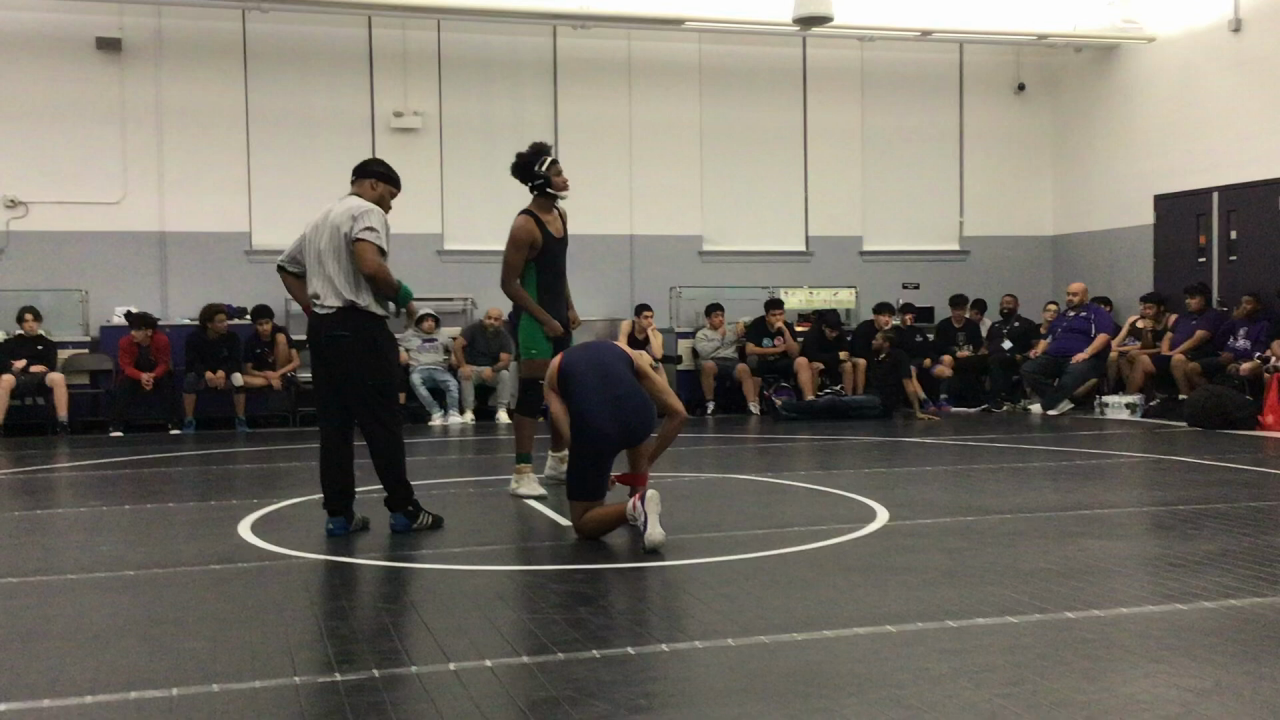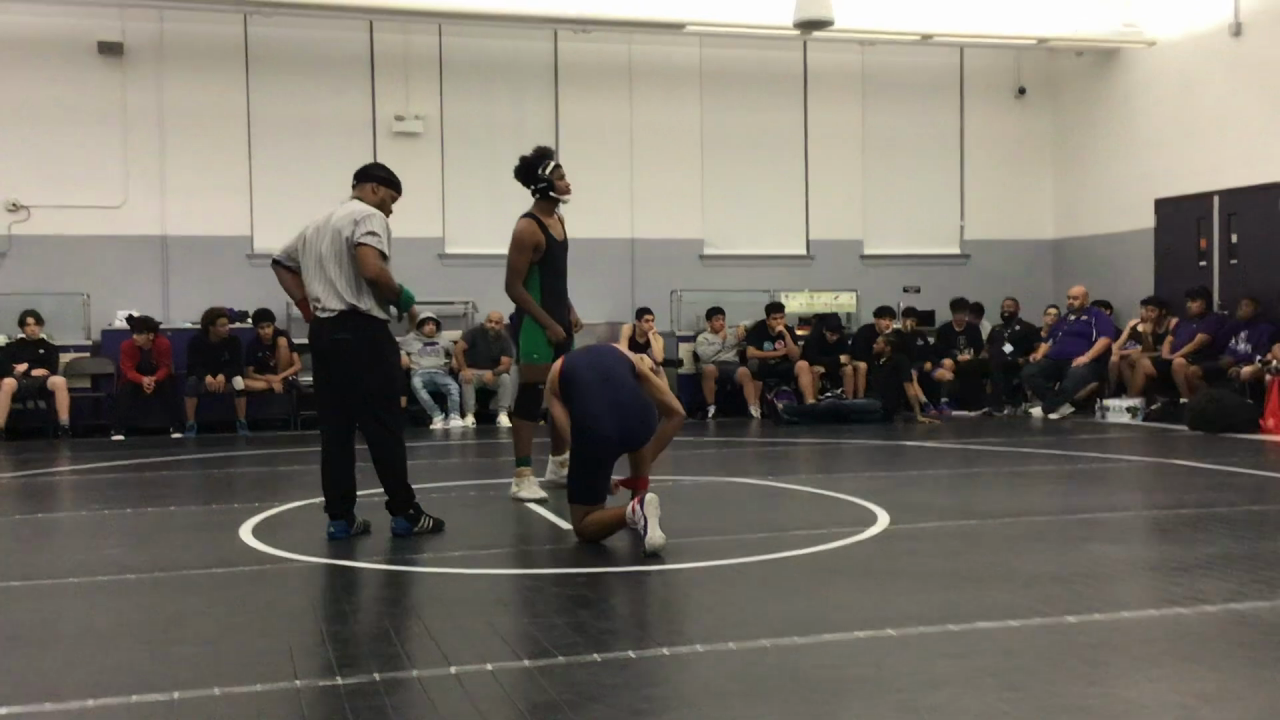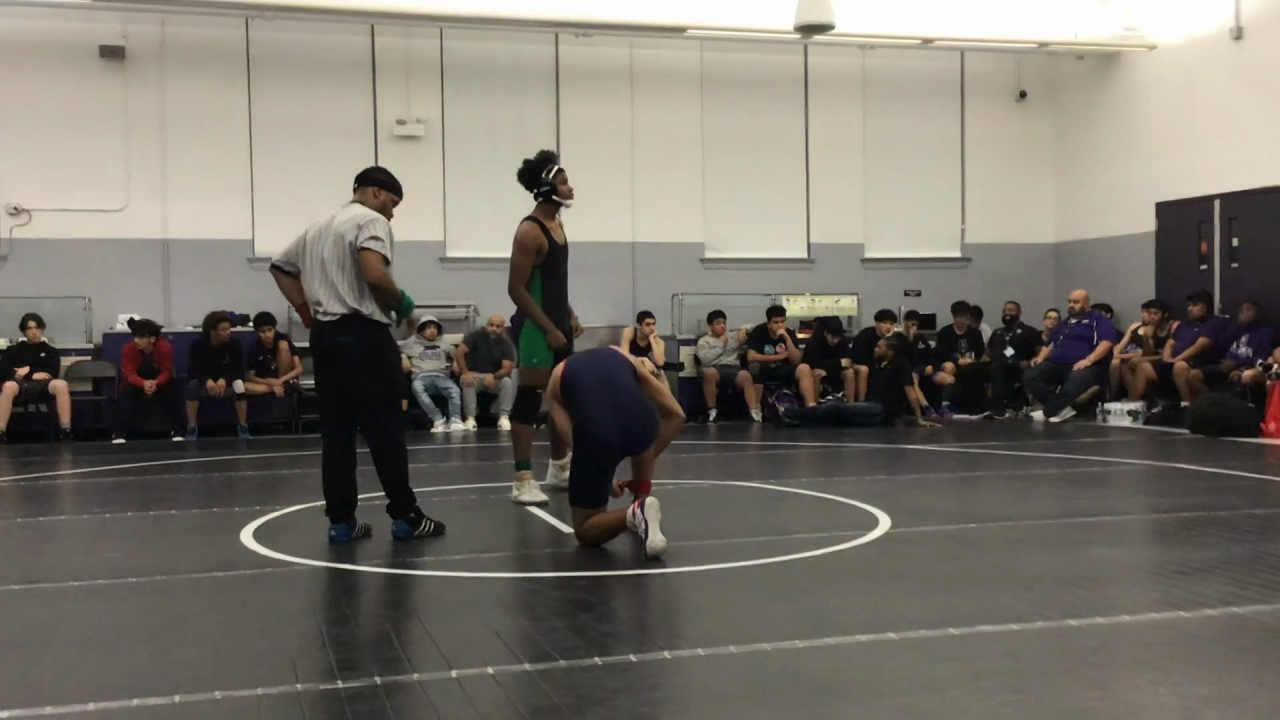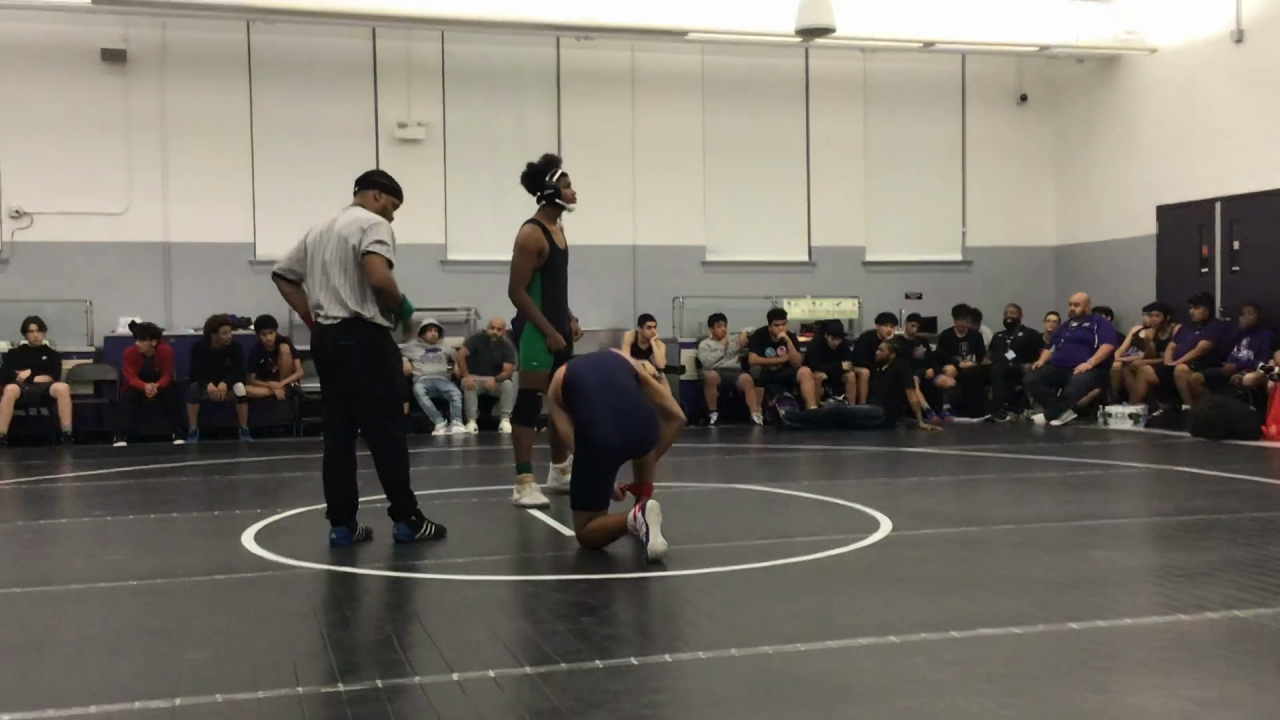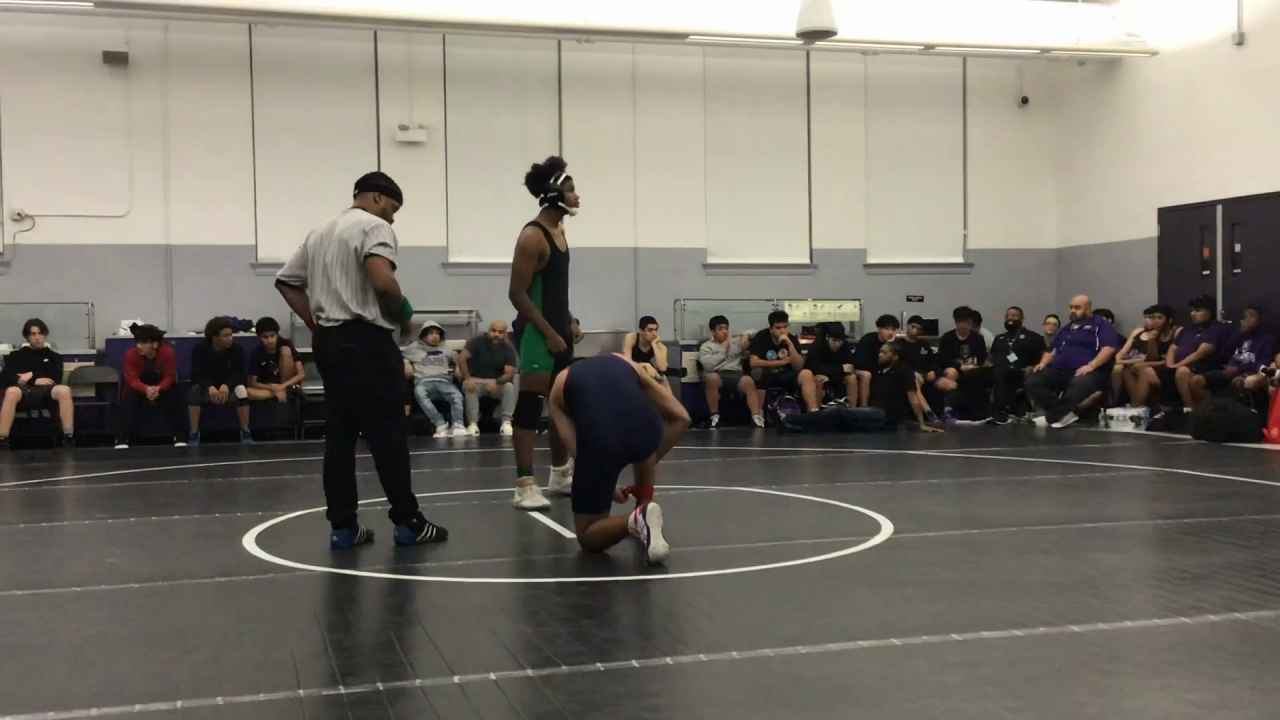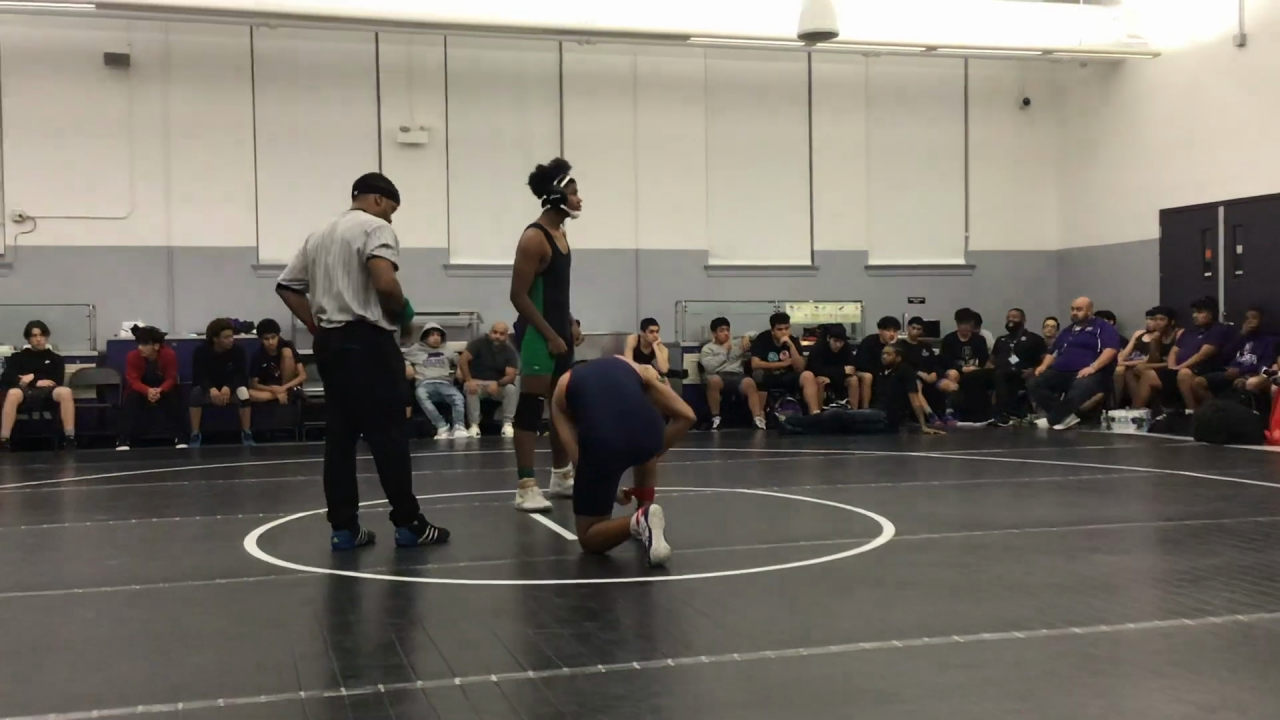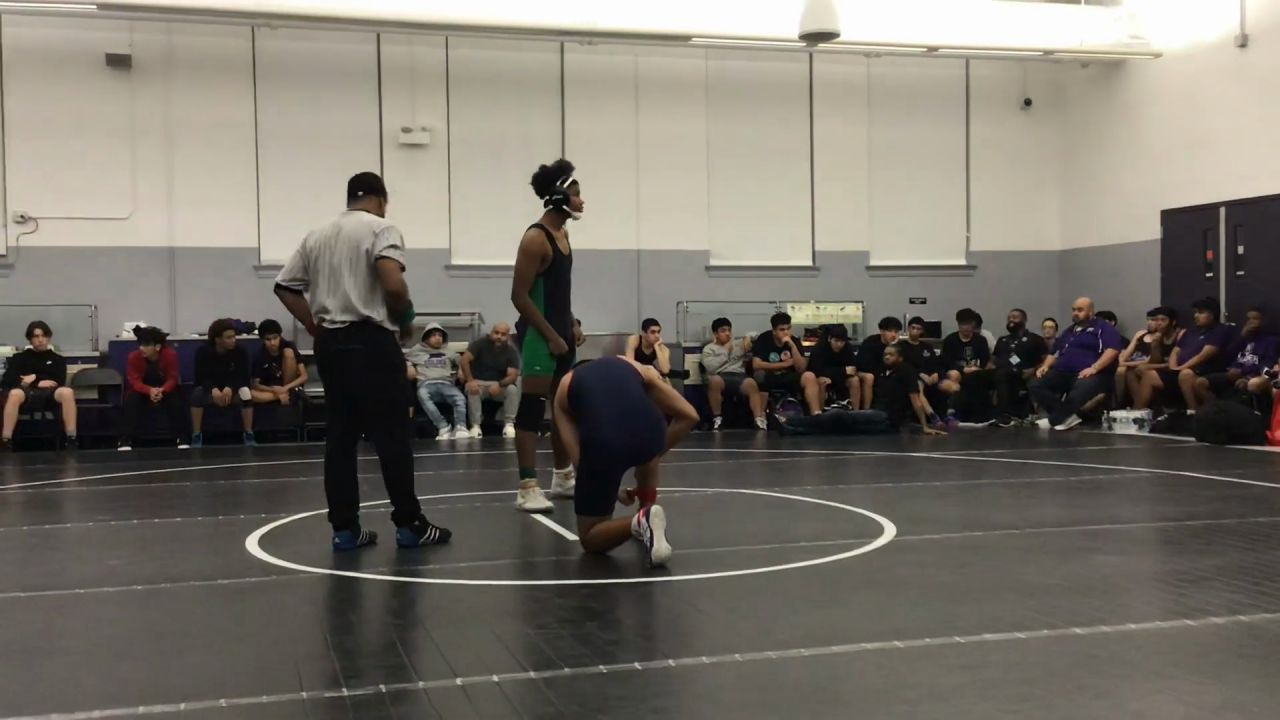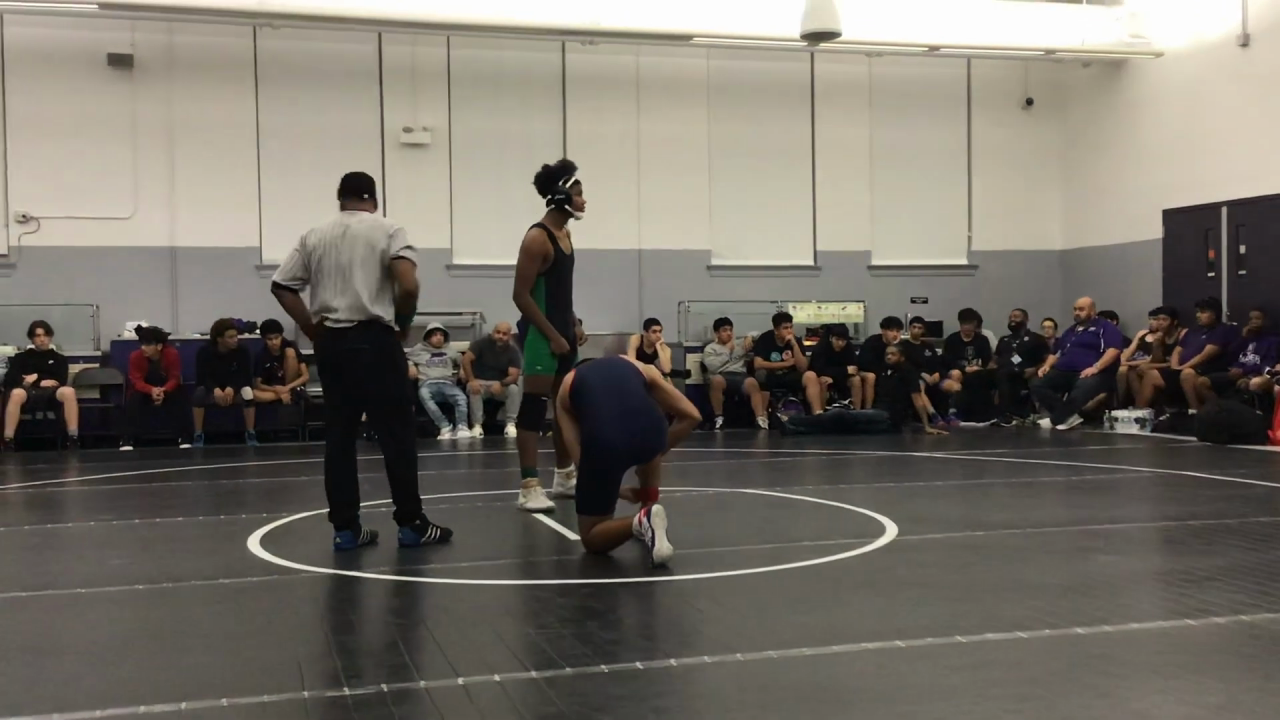
dt=0.1s
person 1, frame 1
left shoulder: (319, 220)
right shoulder: (367, 212)
left elbow: (287, 267)
right elbow: (370, 266)
left wrist: (311, 306)
right wrist: (401, 294)
left hip: (323, 328)
right hip: (359, 328)
left knee: (334, 424)
right knee: (382, 421)
left ankle: (339, 514)
right ankle: (403, 509)
person 1, frame 2
left shoulder: (319, 223)
right shoulder: (368, 216)
left elbow: (282, 262)
right elbow: (371, 271)
left wrist: (309, 308)
right wrist: (402, 298)
left hip: (323, 331)
right hip: (360, 331)
left knee: (335, 427)
right knee: (383, 424)
left ankle: (340, 517)
right ankle: (403, 512)
person 1, frame 3
left shoulder: (318, 227)
right shoulder: (370, 220)
left elbow: (280, 268)
right elbow: (375, 276)
left wrist: (308, 314)
right wrist: (402, 304)
left hip: (325, 335)
right hip: (361, 335)
left knee: (336, 430)
right knee: (385, 428)
left ankle: (341, 520)
right ankle: (405, 516)
person 1, frame 4
left shoulder: (318, 230)
right shoulder: (372, 224)
left elbow: (282, 275)
right elbow: (379, 279)
left wrist: (312, 318)
right wrist: (402, 309)
left hip: (326, 338)
right hip: (363, 338)
left knee: (338, 433)
right knee: (386, 431)
left ankle: (342, 523)
right ankle: (406, 519)
person 1, frame 5
left shoulder: (319, 233)
right shoulder: (374, 227)
left elbow: (286, 282)
right elbow: (382, 282)
left wrist: (315, 322)
right wrist: (403, 312)
left hip: (328, 340)
right hip: (364, 340)
left knee: (339, 434)
right knee: (387, 433)
left ankle: (342, 526)
right ankle: (407, 521)
person 1, frame 6
left shoulder: (318, 236)
right shoulder: (375, 228)
left elbow: (287, 287)
right elbow: (385, 283)
left wrist: (317, 324)
right wrist: (404, 313)
left hip: (329, 342)
right hip: (366, 341)
left knee: (340, 436)
right knee: (388, 434)
left ankle: (343, 527)
right ankle: (408, 523)
person 1, frame 7
left shoulder: (315, 237)
right shoulder: (380, 230)
left elbow: (284, 288)
right elbow: (394, 284)
left wrist: (316, 328)
right wrist: (404, 319)
left hip: (330, 343)
right hip: (370, 341)
left knee: (340, 436)
right knee: (392, 435)
left ankle: (344, 528)
right ankle: (410, 524)
person 1, frame 8
left shoulder: (314, 236)
right shoulder: (387, 229)
left elbow: (282, 287)
right elbow: (408, 284)
left wrist: (313, 328)
right wrist: (404, 319)
left hip: (331, 343)
right hip: (373, 341)
left knee: (339, 436)
right knee: (396, 434)
left ankle: (345, 527)
right ankle: (411, 523)
person 2, frame 1
left shoulder: (559, 215)
right shoulder: (525, 225)
right elbow: (509, 283)
left wrist: (569, 307)
right wrist: (544, 319)
left hip: (558, 315)
right hip: (534, 319)
right knee: (531, 391)
left ankle: (559, 460)
right ankle: (522, 473)
person 2, frame 2
left shoulder: (558, 219)
right shoulder: (527, 228)
right elbow: (513, 286)
left wrist: (570, 311)
right wrist: (547, 324)
left hip: (559, 319)
right hip: (535, 323)
right knee: (531, 395)
left ankle: (559, 465)
right ankle: (523, 476)
person 2, frame 3
left shoulder: (557, 223)
right shoulder: (530, 231)
right elbow: (517, 289)
left wrist: (569, 316)
right wrist: (548, 328)
left hip: (558, 324)
right hip: (536, 327)
right knee: (529, 399)
left ankle: (560, 468)
right ankle: (523, 480)
person 2, frame 4
left shoulder: (557, 227)
right shoulder: (531, 234)
right elbow: (517, 292)
left wrist: (569, 319)
right wrist: (548, 332)
left hip: (558, 327)
right hip: (536, 331)
right knee: (529, 402)
left ankle: (560, 472)
right ankle: (524, 483)
person 2, frame 5
left shoulder: (559, 231)
right shoulder: (533, 236)
right elbow: (517, 294)
left wrist: (569, 322)
right wrist: (549, 334)
left hip: (559, 330)
right hip: (537, 333)
right knee: (530, 405)
left ankle: (561, 474)
right ankle: (525, 485)
person 2, frame 6
left shoulder: (560, 233)
right shoulder: (534, 238)
right elbow: (518, 296)
left wrist: (569, 325)
right wrist: (549, 336)
left hip: (560, 331)
right hip: (538, 335)
right knee: (530, 407)
left ankle: (562, 476)
right ankle: (526, 487)
person 2, frame 7
left shoulder: (563, 233)
right shoulder: (535, 238)
right elbow: (520, 296)
left wrist: (572, 324)
right wrist: (551, 336)
left hip: (561, 332)
right hip: (539, 335)
right knee: (532, 406)
left ankle: (563, 476)
right ankle: (528, 487)
person 2, frame 8
left shoulder: (565, 233)
right shoulder: (537, 238)
right elbow: (521, 295)
left wrist: (574, 324)
right wrist: (552, 335)
left hip: (563, 331)
right hip: (541, 334)
right knee: (534, 406)
left ankle: (565, 476)
right ankle: (529, 487)
person 3, frame 1
left shoulder: (555, 367)
right shoulder: (623, 350)
left elbow: (570, 433)
right elbow: (677, 413)
left wrist: (598, 474)
right wrist: (648, 461)
left hip: (592, 427)
right hip: (638, 415)
left knee: (583, 523)
left ankle: (635, 506)
right ankle: (639, 499)
person 3, frame 2
left shoulder: (557, 371)
right shoulder: (625, 353)
left elbow: (571, 433)
right elbow: (676, 413)
left wrist: (602, 479)
right wrist: (647, 459)
left hip: (594, 430)
right hip: (640, 418)
left knee: (583, 527)
left ankle: (634, 510)
right ankle: (639, 505)
person 3, frame 3
left shoulder: (558, 376)
right shoulder: (623, 356)
left elbow: (573, 438)
right elbow: (675, 415)
left wrist: (606, 483)
right wrist: (651, 459)
left hip: (595, 434)
right hip: (642, 423)
left knee: (584, 531)
left ankle: (634, 514)
right ankle: (642, 504)
person 3, frame 4
left shoulder: (559, 380)
right shoulder: (625, 359)
left elbow: (575, 442)
right elbow: (676, 417)
left wrist: (607, 486)
right wrist: (652, 460)
left hip: (597, 436)
right hip: (643, 426)
left knee: (585, 534)
left ankle: (635, 518)
right ankle: (642, 508)
person 3, frame 5
left shoulder: (561, 383)
right shoulder: (625, 363)
left elbow: (578, 450)
right elbow: (681, 417)
left wrist: (609, 490)
right wrist: (652, 459)
left hip: (599, 440)
right hip: (646, 429)
left knee: (587, 536)
left ankle: (637, 519)
right ankle: (644, 508)
person 3, frame 6
left shoulder: (563, 386)
right shoulder: (629, 365)
left elbow: (579, 456)
right elbow: (686, 416)
left wrist: (611, 492)
right wrist: (654, 453)
left hip: (601, 441)
right hip: (647, 430)
left knee: (589, 538)
left ankle: (638, 522)
right ankle: (646, 511)
person 3, frame 7
left shoulder: (566, 385)
right shoulder: (631, 365)
left elbow: (579, 458)
right elbow: (689, 415)
left wrist: (614, 492)
right wrist: (655, 453)
left hip: (603, 443)
right hip: (648, 431)
left knee: (590, 539)
left ankle: (640, 522)
right ankle: (647, 512)
person 3, frame 8
left shoulder: (568, 384)
right shoulder: (634, 365)
left elbow: (581, 458)
right elbow: (691, 415)
left wrist: (618, 491)
right wrist: (657, 451)
left hip: (603, 442)
right hip: (649, 431)
left knee: (592, 539)
left ankle: (641, 521)
right ankle: (648, 512)
